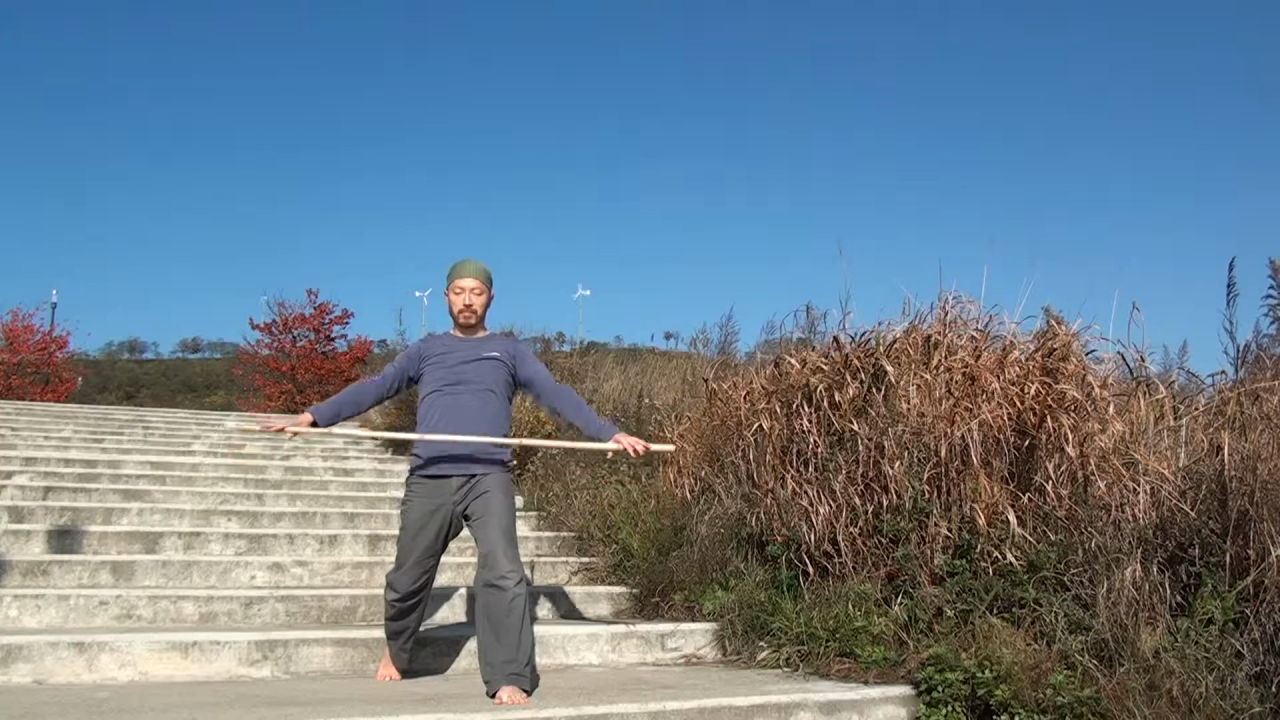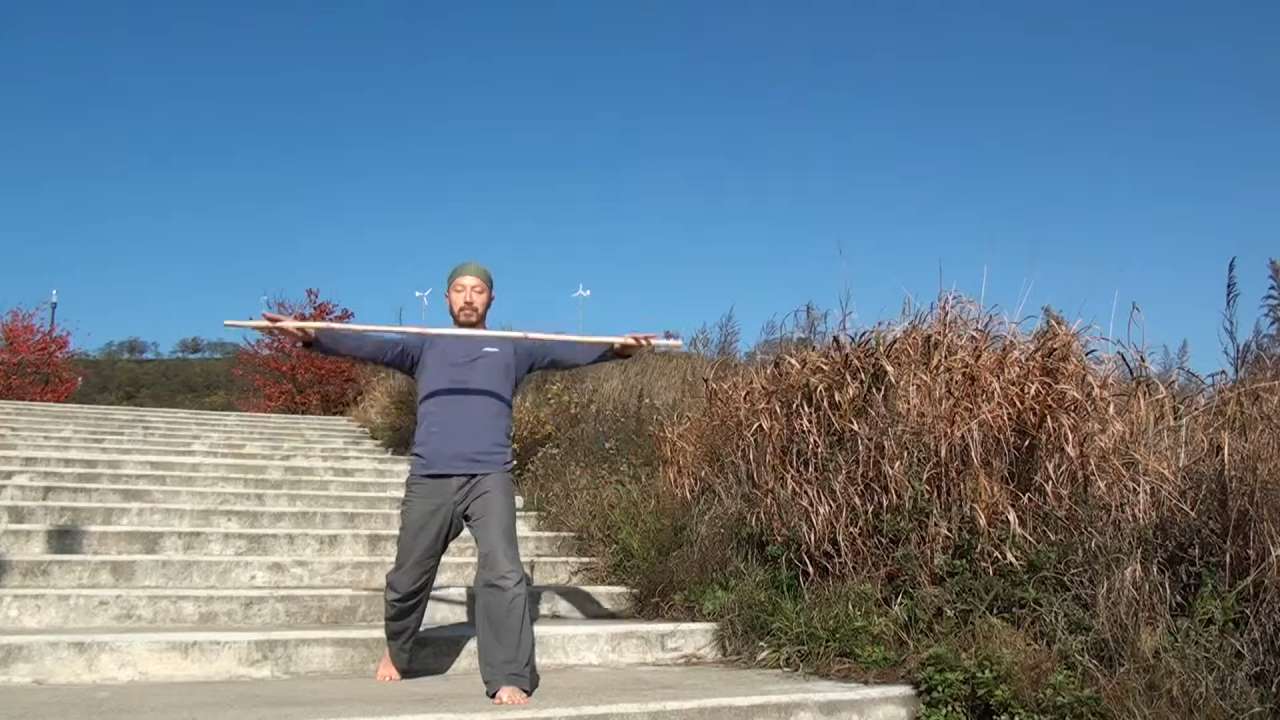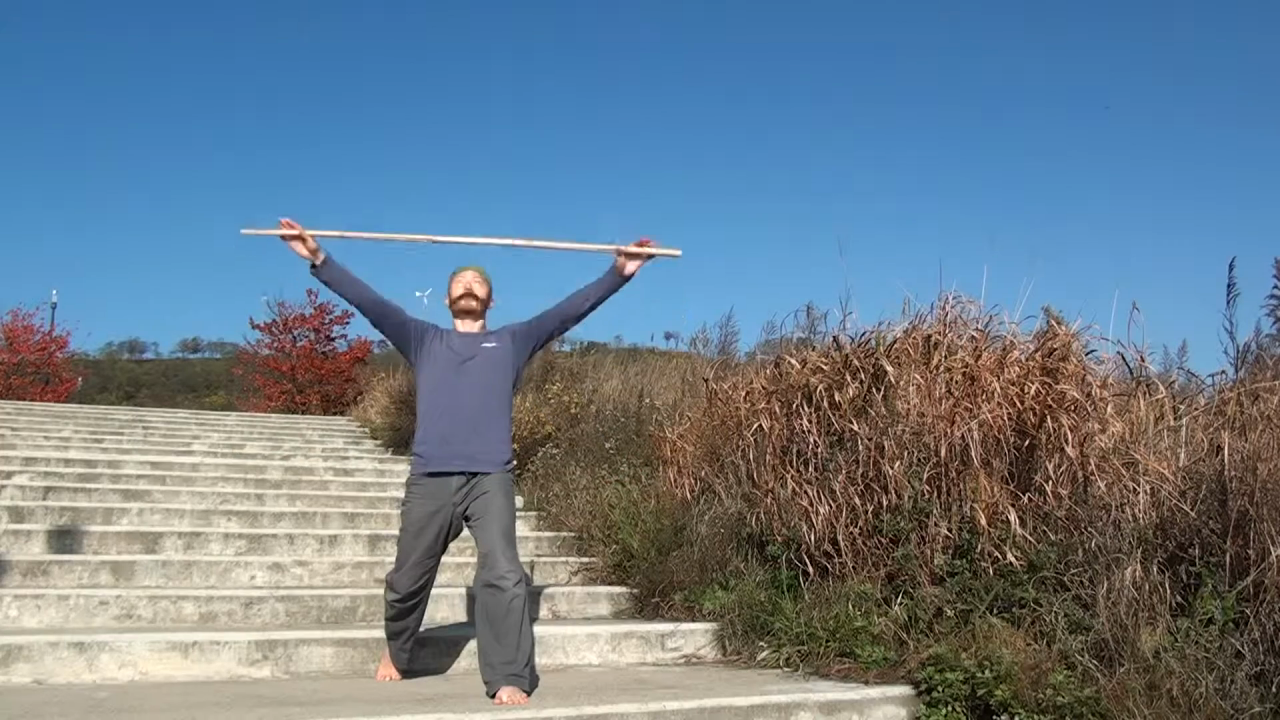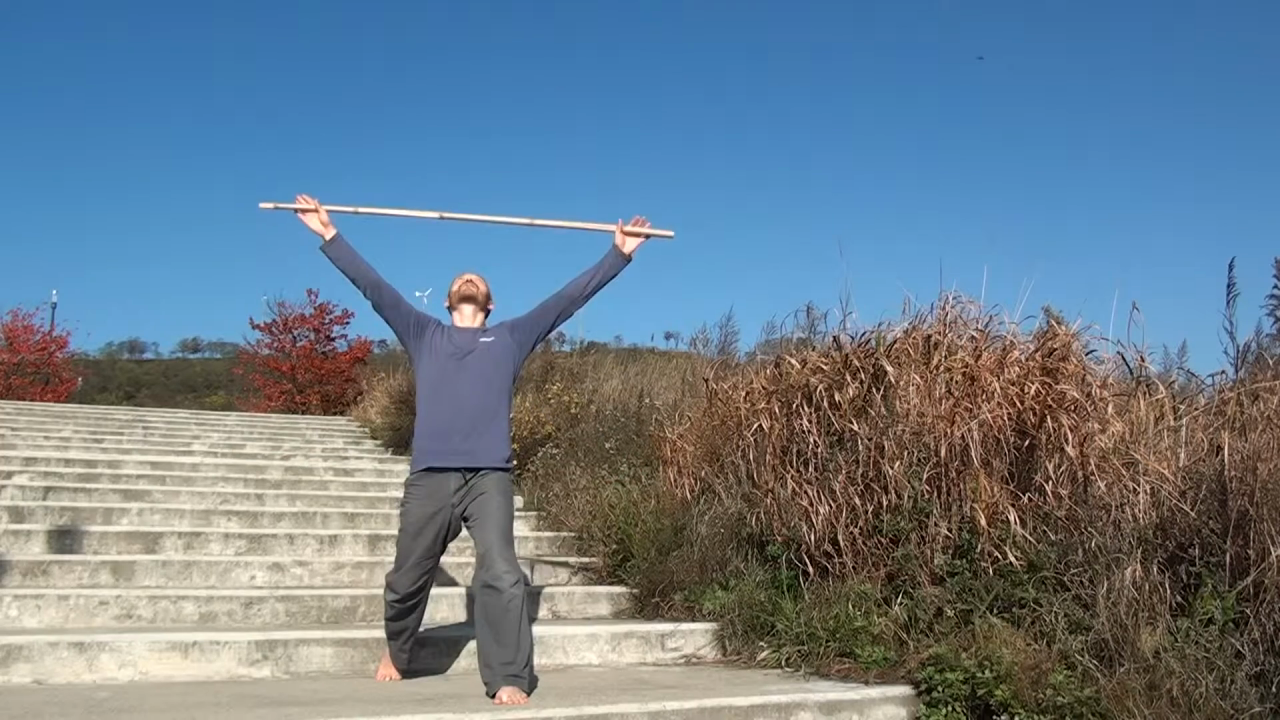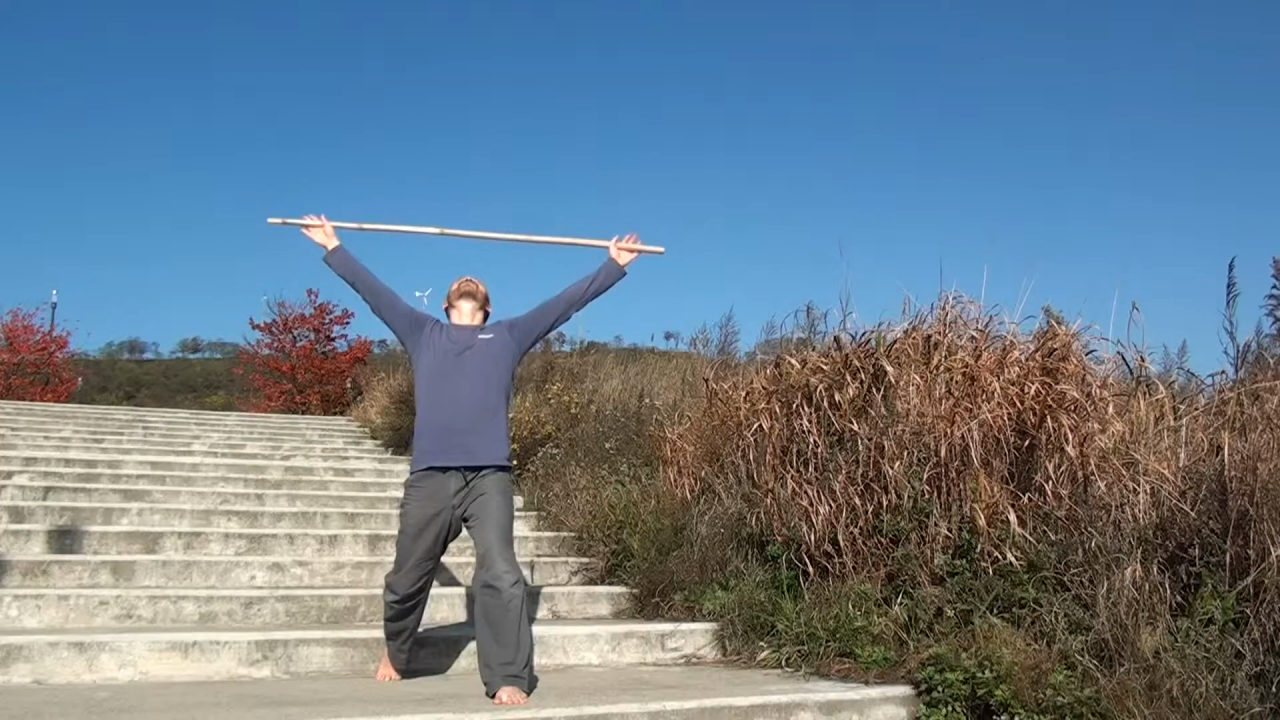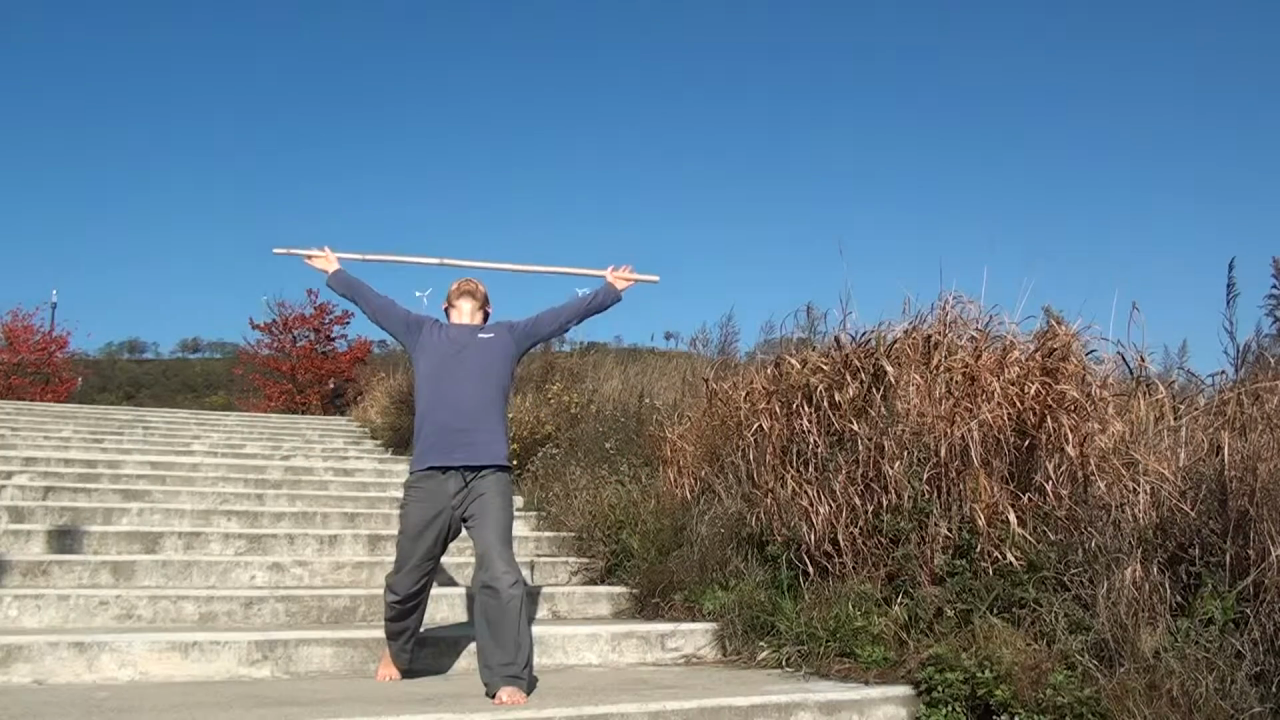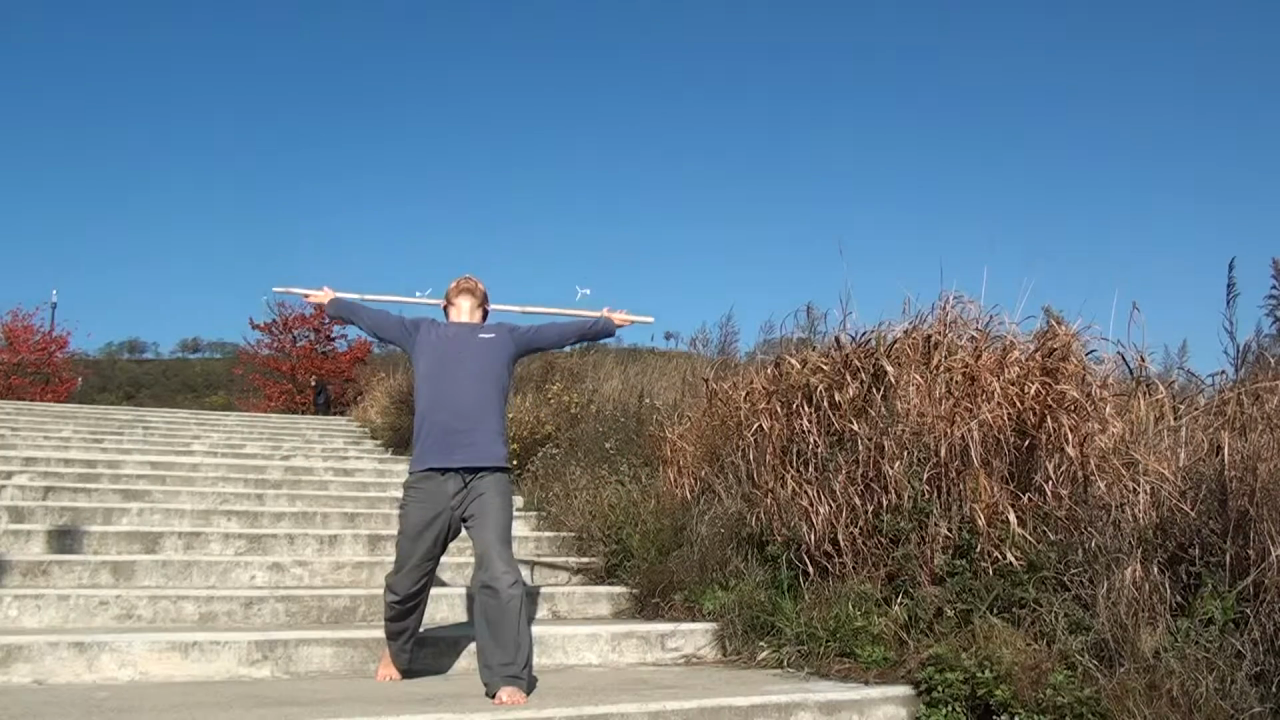
dt=0.3s
person 1, frame 1
left shoulder: (510, 350)
right shoulder: (425, 349)
left elbow: (555, 392)
right elbow: (376, 386)
left wrist: (612, 432)
right wrist: (314, 414)
left hip: (490, 477)
right hip: (428, 479)
left knee: (503, 574)
right knee: (407, 578)
left ankle: (509, 679)
right ankle: (396, 653)
person 1, frame 2
left shoulder: (513, 348)
right shoulder: (423, 346)
left elbow: (564, 354)
right elbow: (370, 347)
left wrist: (613, 350)
right wrist: (310, 337)
left hip: (490, 478)
right hip: (429, 479)
left knee: (503, 574)
right knee: (408, 577)
left ankle: (509, 679)
right ankle: (396, 652)
person 1, frame 3
left shoulder: (512, 342)
right shoulder: (423, 340)
left elbow: (571, 310)
right elbow: (369, 303)
left wrist: (619, 273)
right wrist: (318, 259)
left hip: (491, 478)
right hip: (430, 479)
left knee: (502, 576)
right knee: (408, 578)
left ankle: (510, 680)
right ankle: (396, 654)
person 1, frame 4
left shoulder: (511, 338)
right shoulder: (423, 335)
left elbow: (571, 297)
right elbow: (373, 286)
left wrist: (619, 253)
right wrist: (329, 234)
left hip: (489, 477)
right hip: (429, 477)
left knee: (501, 576)
right knee: (407, 578)
left ankle: (510, 679)
right ankle: (396, 654)
person 1, frame 5
left shoulder: (508, 335)
right shoulder: (423, 333)
left elbow: (567, 301)
right elbow: (370, 288)
left wrist: (614, 264)
right wrist: (331, 246)
left hip: (490, 475)
right hip: (429, 476)
left knee: (501, 576)
right knee: (407, 578)
left ankle: (509, 680)
right ankle: (395, 655)
person 1, frame 6
left shoulder: (507, 336)
right shoulder: (423, 333)
left elbow: (565, 314)
right elbow: (371, 302)
left wrist: (610, 288)
right wrist: (334, 272)
left hip: (489, 475)
right hip: (429, 476)
left knee: (500, 575)
right knee: (408, 578)
left ankle: (509, 679)
right ankle: (396, 654)
person 1, frame 7
left shoulder: (506, 336)
right shoulder: (422, 333)
left elbow: (562, 332)
right elbow: (369, 319)
left wrist: (605, 324)
right wrist: (331, 303)
left hip: (488, 476)
right hip: (429, 476)
left knee: (499, 576)
right knee: (408, 577)
left ankle: (509, 680)
right ankle: (396, 653)
